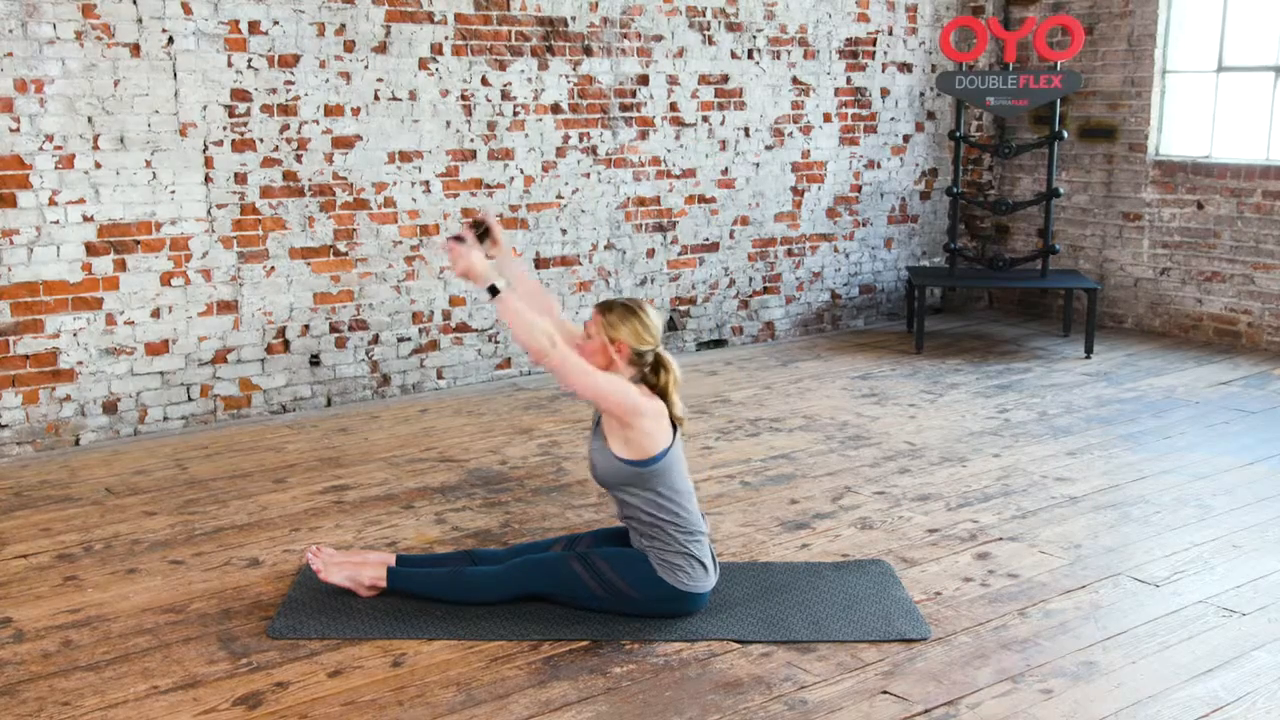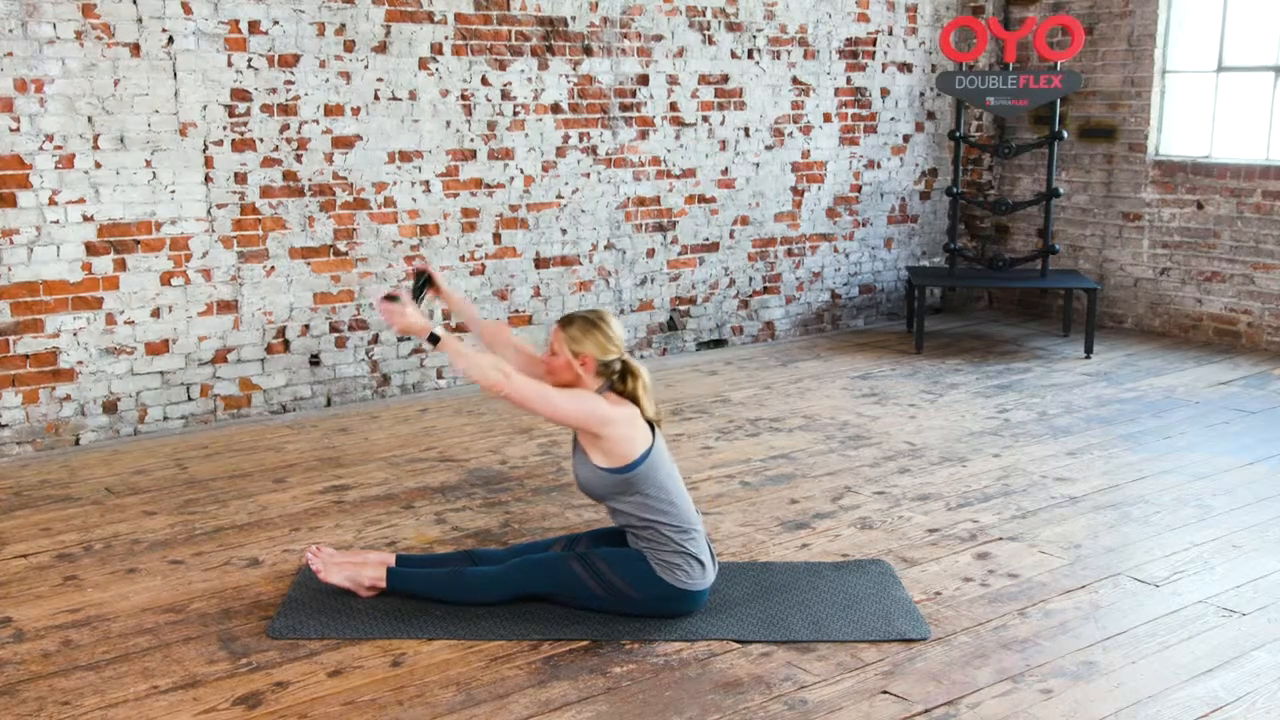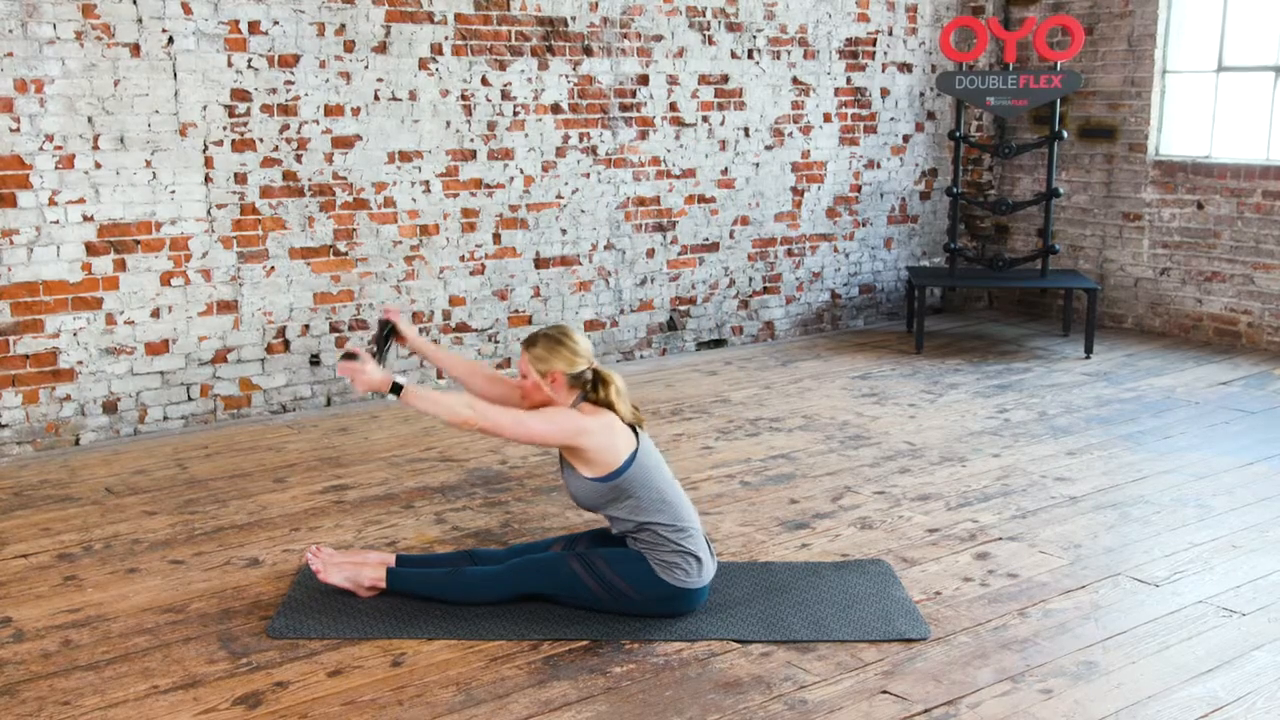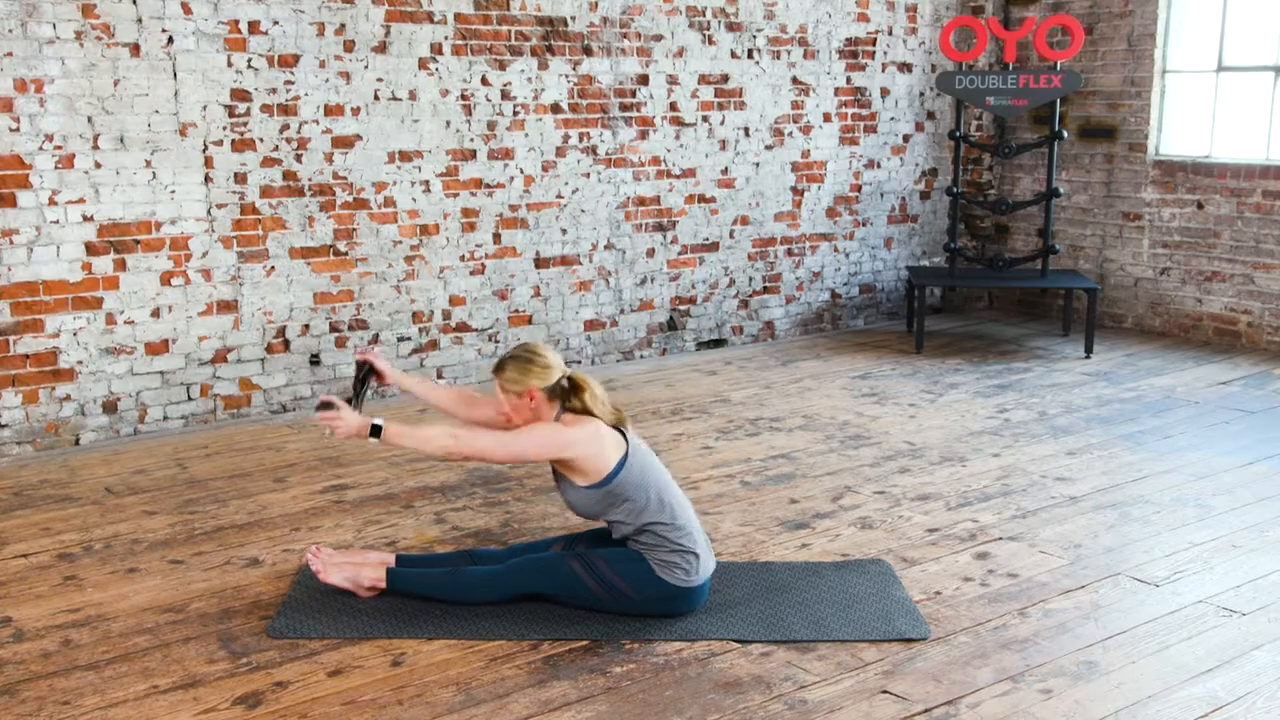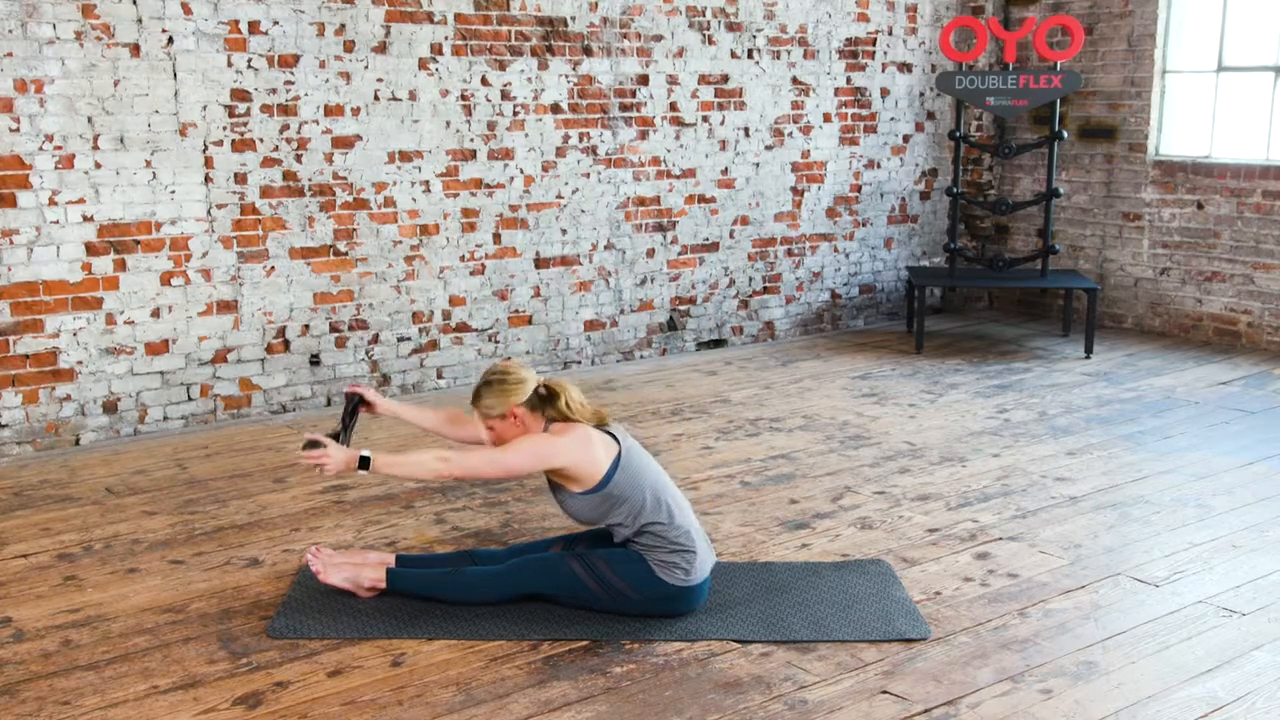
dt=0.2s
person 1, frame 1
left shoulder: (633, 405)
right shoulder: (623, 386)
left elbow: (547, 348)
right elbow: (551, 322)
left wrist: (487, 282)
right wrist: (504, 258)
left hip: (674, 580)
right hip: (653, 550)
left knee: (524, 577)
right knee: (511, 557)
left ankle: (378, 578)
right ankle: (385, 563)
person 1, frame 2
left shoulder: (604, 414)
right shoulder: (596, 391)
left elbow: (502, 381)
right elbow: (515, 356)
left wrist: (425, 332)
right wrist: (453, 302)
left hip: (672, 581)
right hip: (656, 552)
left knee: (522, 578)
right knee: (512, 558)
left ankle: (378, 576)
right ankle: (384, 564)
person 1, frame 3
left shoulder: (582, 425)
right shoulder: (576, 402)
left elbow: (475, 416)
right elbow: (488, 384)
left wrist: (388, 383)
right wrist: (416, 341)
left hip: (671, 579)
right hip: (655, 551)
left knee: (523, 577)
right knee: (510, 558)
left ankle: (377, 577)
right ankle: (384, 562)
person 1, frame 4
left shoulder: (571, 435)
right shoulder: (566, 414)
left elbow: (459, 445)
right elbow: (471, 408)
left wrist: (368, 427)
right wrist: (397, 377)
left hip: (672, 578)
right hip: (654, 549)
left knee: (523, 577)
right knee: (509, 557)
left ankle: (377, 577)
right ankle: (384, 560)
person 1, frame 5
left shoulder: (561, 444)
right shoulder: (558, 421)
left elbow: (449, 465)
right elbow: (461, 425)
left wrist: (356, 459)
right wrist: (385, 405)
left hip: (670, 579)
right hip: (652, 549)
left knee: (522, 577)
right knee: (505, 557)
left ankle: (377, 578)
right ankle: (382, 563)
